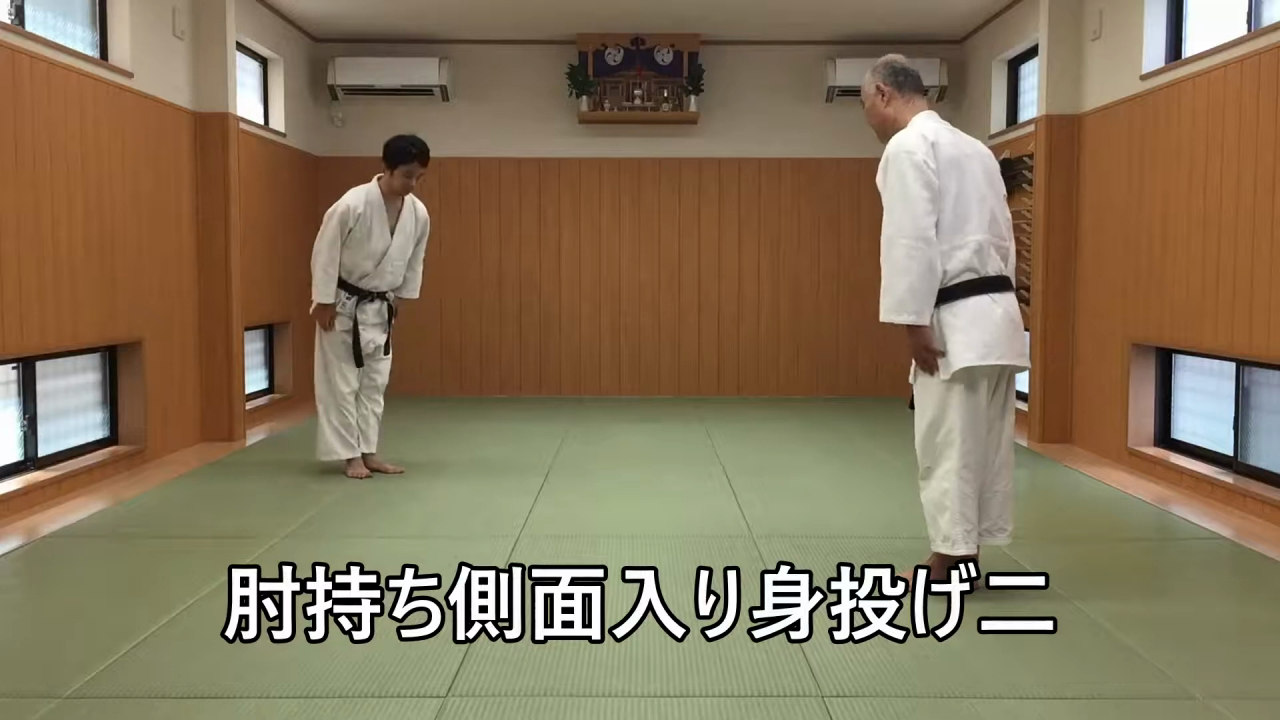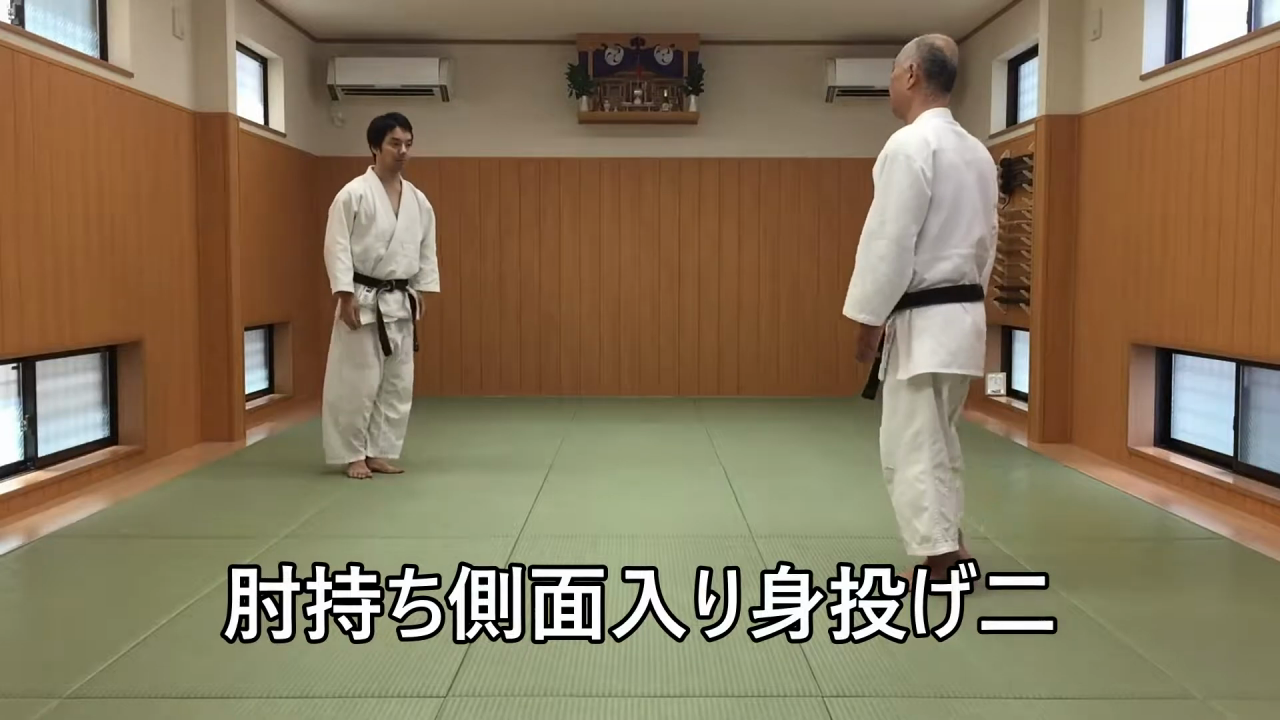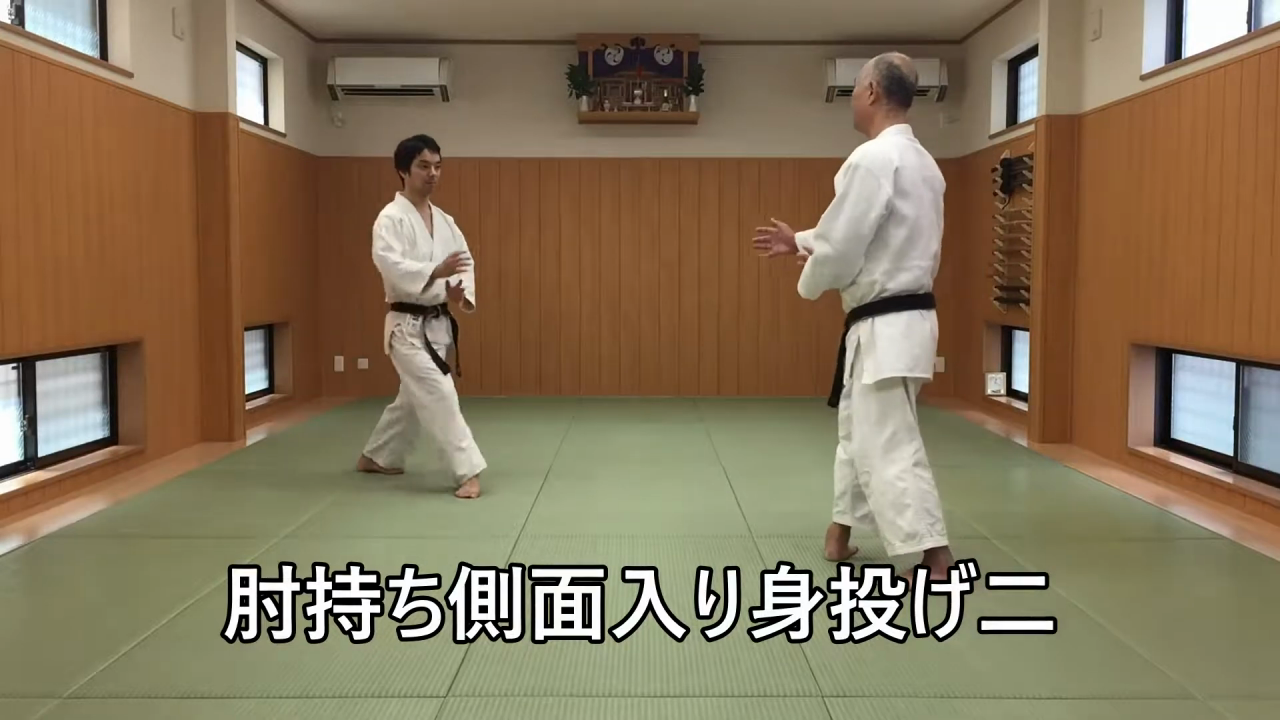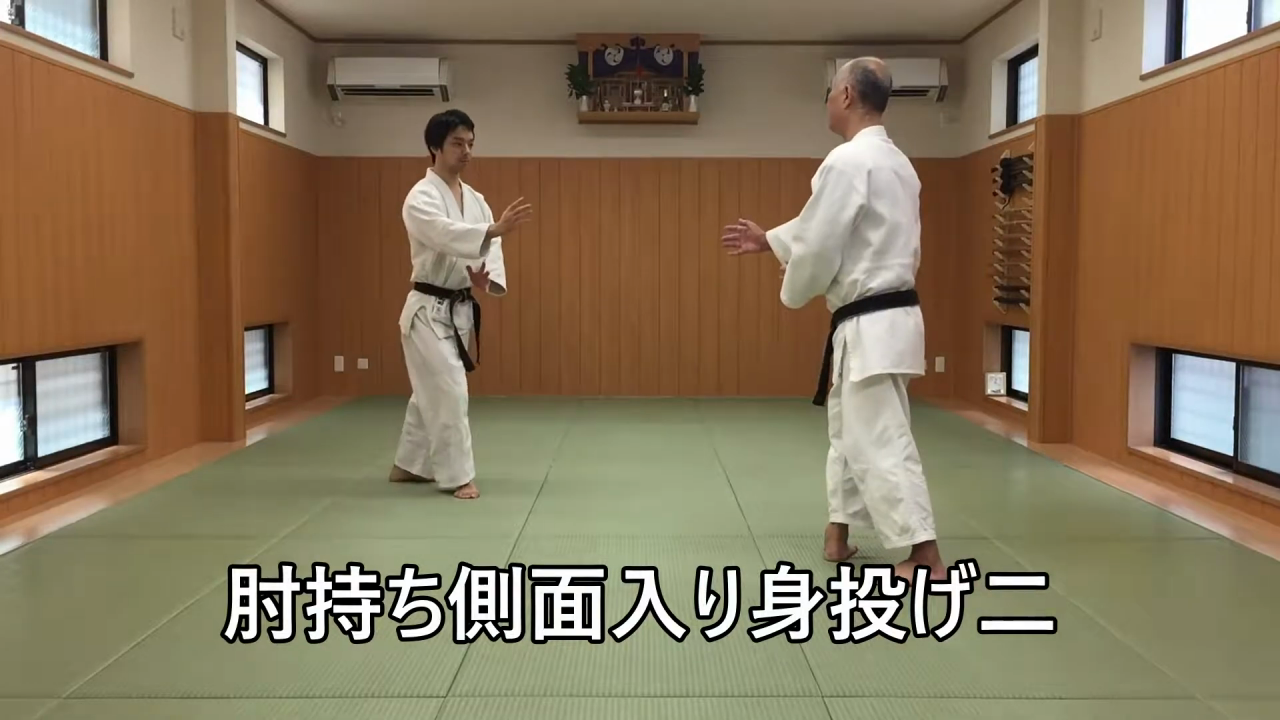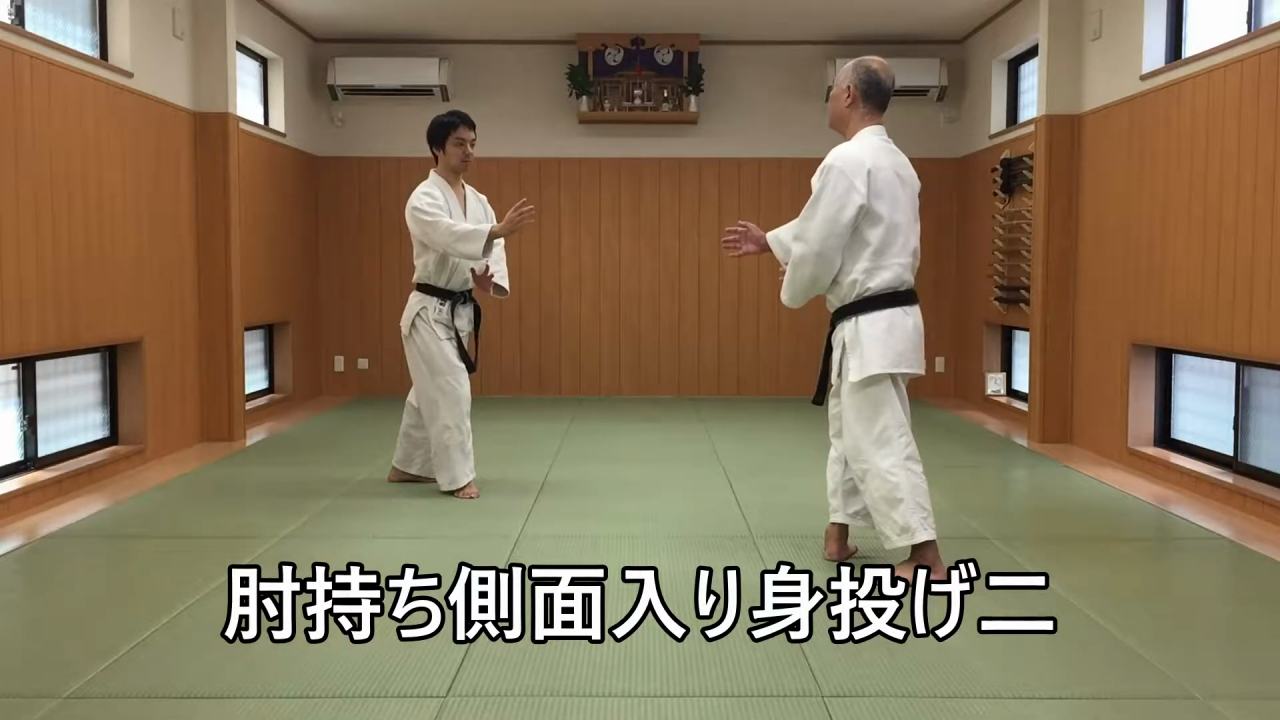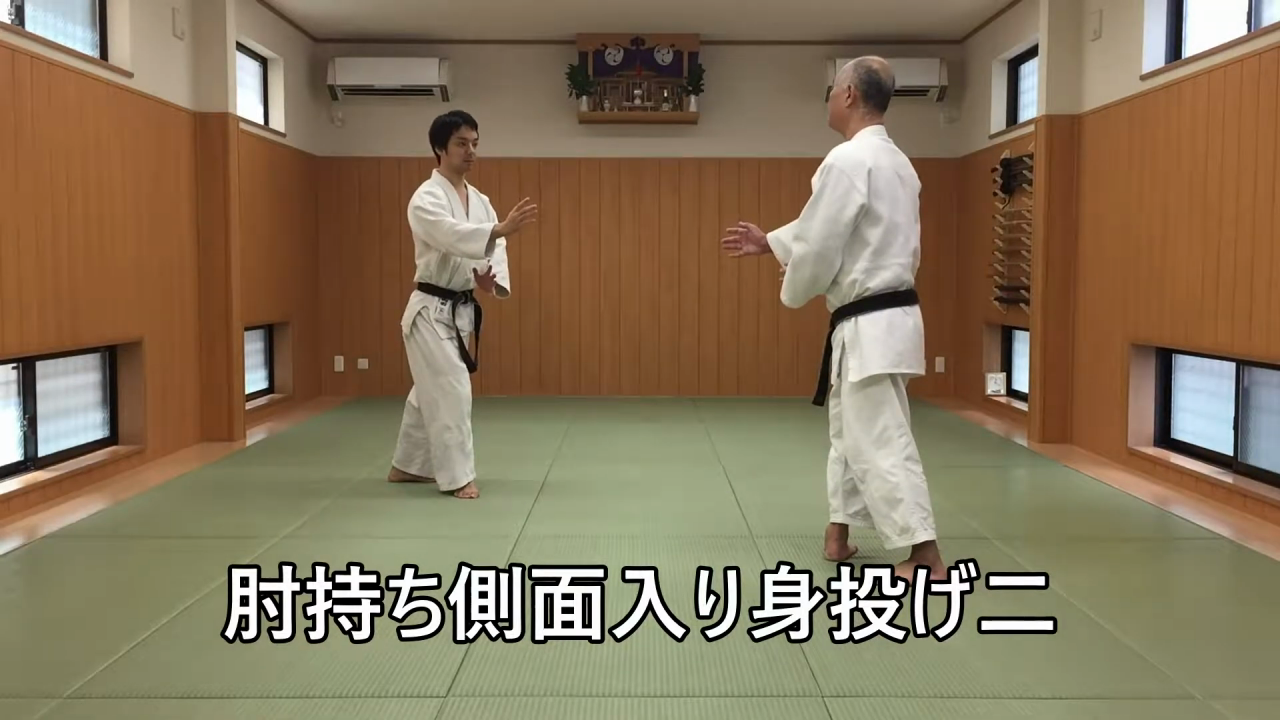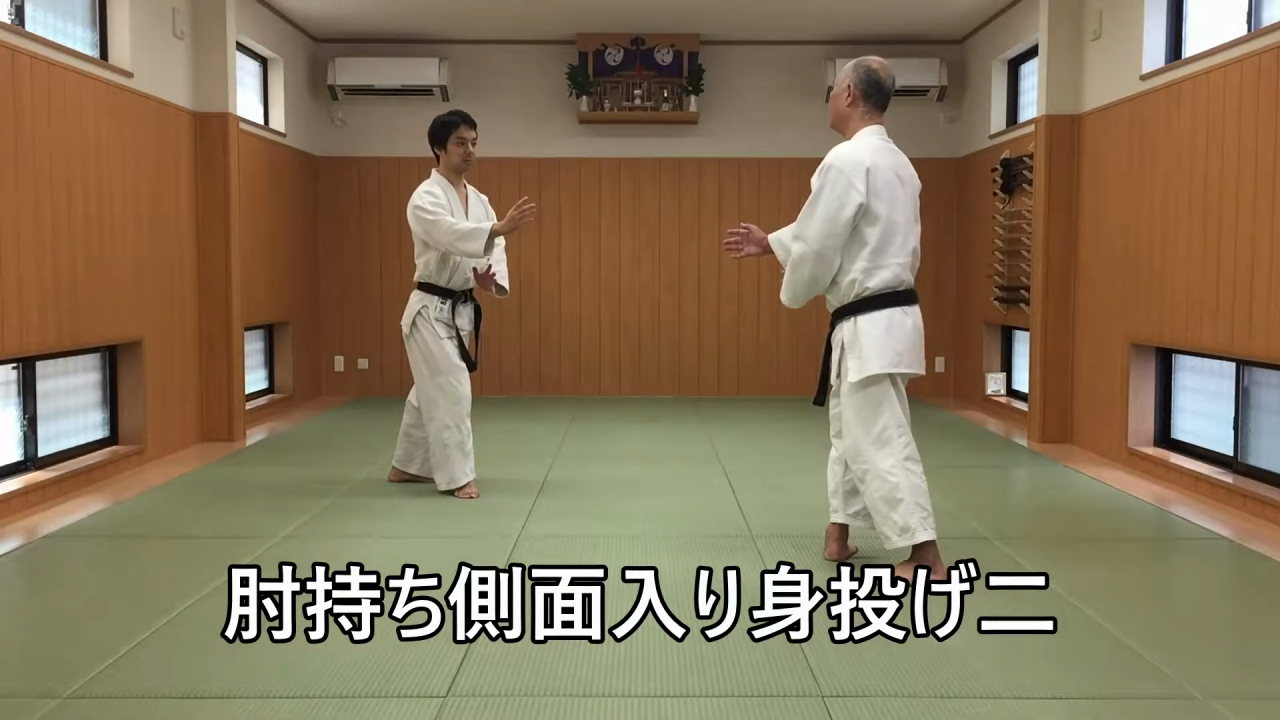
dt=0.5s
person 1, frame 1
left shoulder: (908, 146)
right shoulder: (974, 148)
left elbow: (911, 240)
right elbow: (1001, 234)
left wrist: (913, 321)
left hip: (957, 316)
right hip: (997, 309)
left knee: (948, 445)
right knee: (986, 443)
left ankle: (951, 559)
right ankle: (964, 551)
person 1, frame 2
left shoulder: (911, 145)
right shoulder: (976, 152)
left elbow: (888, 241)
right elbow: (982, 240)
left wrist: (864, 315)
left hip: (924, 318)
right hip: (964, 311)
left knee: (913, 447)
right knee: (936, 440)
left ankle: (939, 559)
right ankle: (948, 542)
person 1, frame 3
left shoulder: (874, 159)
right shoulder: (921, 163)
left elbow: (840, 246)
left wrist: (809, 281)
right wrist: (802, 241)
left hip: (884, 326)
right hip: (906, 317)
left knee: (889, 449)
right knee: (858, 433)
left ankle: (935, 557)
right ankle: (841, 533)
person 1, frame 4
left shoulder: (848, 160)
right shoulder: (895, 161)
left elbow: (819, 244)
left wrist: (792, 292)
right wrist: (768, 240)
left hip: (870, 324)
right hip: (885, 316)
left knee: (881, 444)
right knee: (848, 432)
left ankle: (926, 556)
right ankle: (839, 533)
person 1, frame 5
left shoulder: (848, 160)
right shoulder: (894, 161)
left elbow: (820, 244)
left wrist: (792, 292)
right wrist: (769, 241)
left hip: (869, 324)
right hip: (884, 316)
left knee: (880, 443)
right knee: (849, 432)
left ankle: (926, 556)
right ankle: (838, 534)
person 1, frame 6
left shoulder: (848, 160)
right shoulder: (894, 161)
left elbow: (820, 244)
left wrist: (792, 292)
right wrist: (769, 242)
left hip: (869, 325)
right hip: (885, 316)
left knee: (880, 444)
right knee: (849, 432)
left ankle: (926, 557)
right ankle: (839, 534)
person 1, frame 7
left shoulder: (847, 160)
right shoulder: (895, 161)
left elbow: (819, 245)
left wrist: (792, 293)
right wrist: (770, 243)
left hip: (869, 324)
right hip: (886, 315)
left knee: (880, 443)
right knee: (850, 432)
left ankle: (926, 556)
right ankle: (839, 535)
person 2, frame 1
left shoulder: (418, 213)
right shoulder: (353, 205)
left elbow: (413, 261)
right elbow: (325, 254)
left wrist: (400, 298)
right wrist: (324, 303)
left hip: (379, 308)
right hip: (344, 303)
left knee: (374, 384)
right knee: (341, 383)
left ankle: (368, 452)
right ankle: (350, 455)
person 2, frame 2
left shoulder: (418, 200)
right shoulder: (354, 194)
left elbow: (426, 250)
right elbow: (337, 247)
left wrist: (422, 291)
right wrist: (346, 296)
left hip: (401, 302)
right hip: (364, 299)
left knee: (398, 385)
right knee: (358, 382)
left ankle: (380, 453)
right ankle: (353, 454)
person 2, frame 3
left shoulder: (445, 221)
right shoulder: (391, 218)
left elbow: (464, 262)
right elbow: (390, 265)
left wrist: (461, 292)
right wrist: (436, 272)
left hip: (439, 324)
right hip: (408, 326)
left knee: (414, 400)
right knee: (440, 397)
left ankle: (375, 456)
right ankle: (467, 471)
person 2, frame 4
left shoulder: (474, 199)
right shoulder: (421, 197)
left elbow: (489, 245)
right elbow: (446, 234)
left wrist: (488, 276)
right wrist: (496, 229)
left hip: (458, 309)
right hip: (429, 310)
left knee: (431, 393)
right knee: (449, 393)
left ankle: (409, 465)
right ankle: (458, 475)
person 2, frame 5
left shoulder: (477, 200)
right shoulder: (424, 199)
left elbow: (491, 246)
right elbow: (449, 236)
left wrist: (492, 278)
right wrist: (499, 230)
left hip: (460, 310)
right hip: (430, 310)
left knee: (428, 391)
right knee: (451, 392)
left ankle: (407, 465)
right ankle: (458, 475)
person 2, frame 6
left shoulder: (479, 201)
right shoulder: (426, 198)
left elbow: (492, 246)
right elbow: (452, 235)
left wrist: (493, 279)
right wrist: (501, 229)
left hip: (460, 310)
right hip: (431, 310)
left knee: (429, 391)
right knee: (452, 391)
left ankle: (407, 465)
right ankle: (458, 476)
person 2, frame 7
left shoulder: (478, 200)
right shoulder: (426, 198)
left elbow: (492, 246)
right elbow: (451, 234)
left wrist: (493, 277)
right wrist: (500, 228)
left hip: (460, 309)
right hip: (431, 309)
left knee: (430, 391)
right knee: (451, 391)
left ankle: (407, 465)
right ankle: (457, 475)
